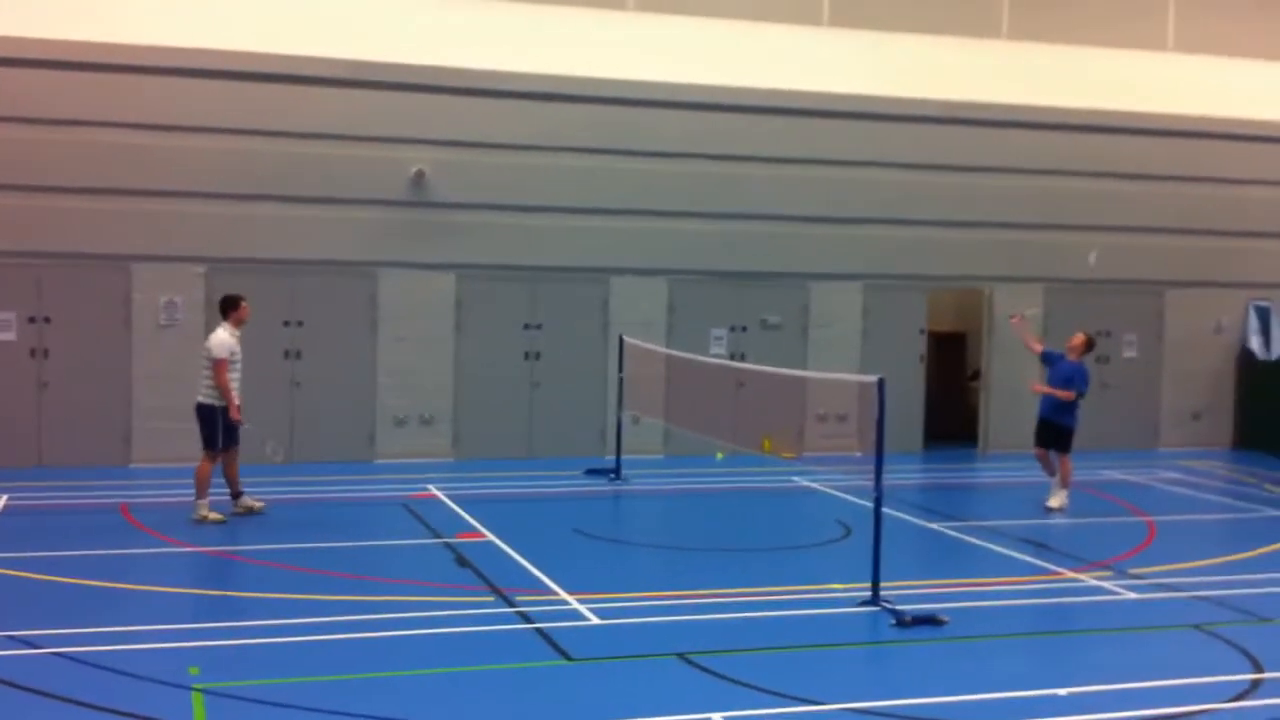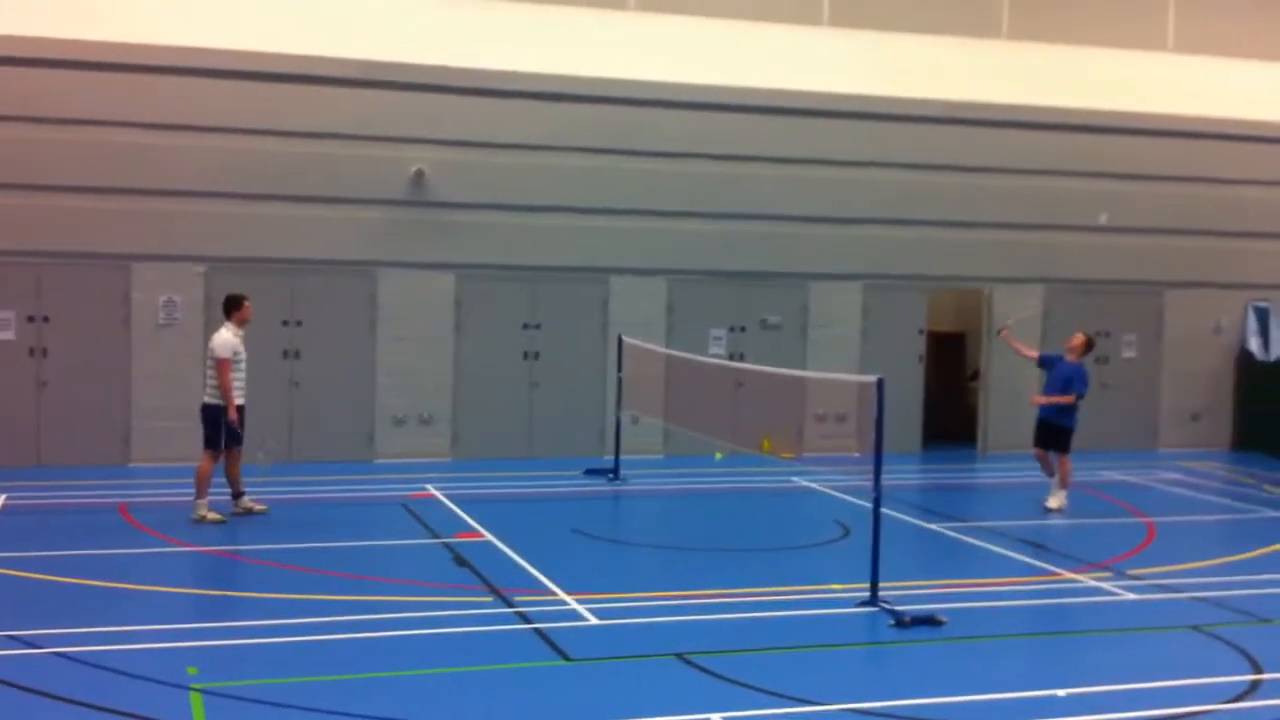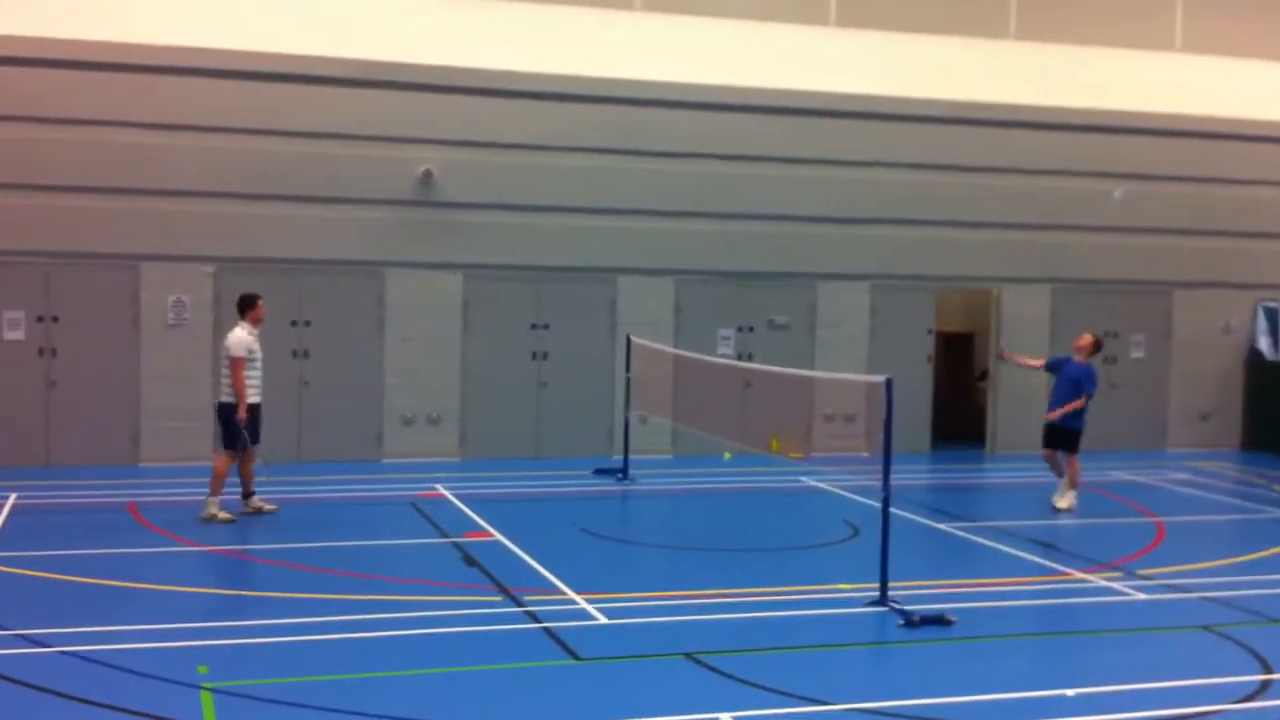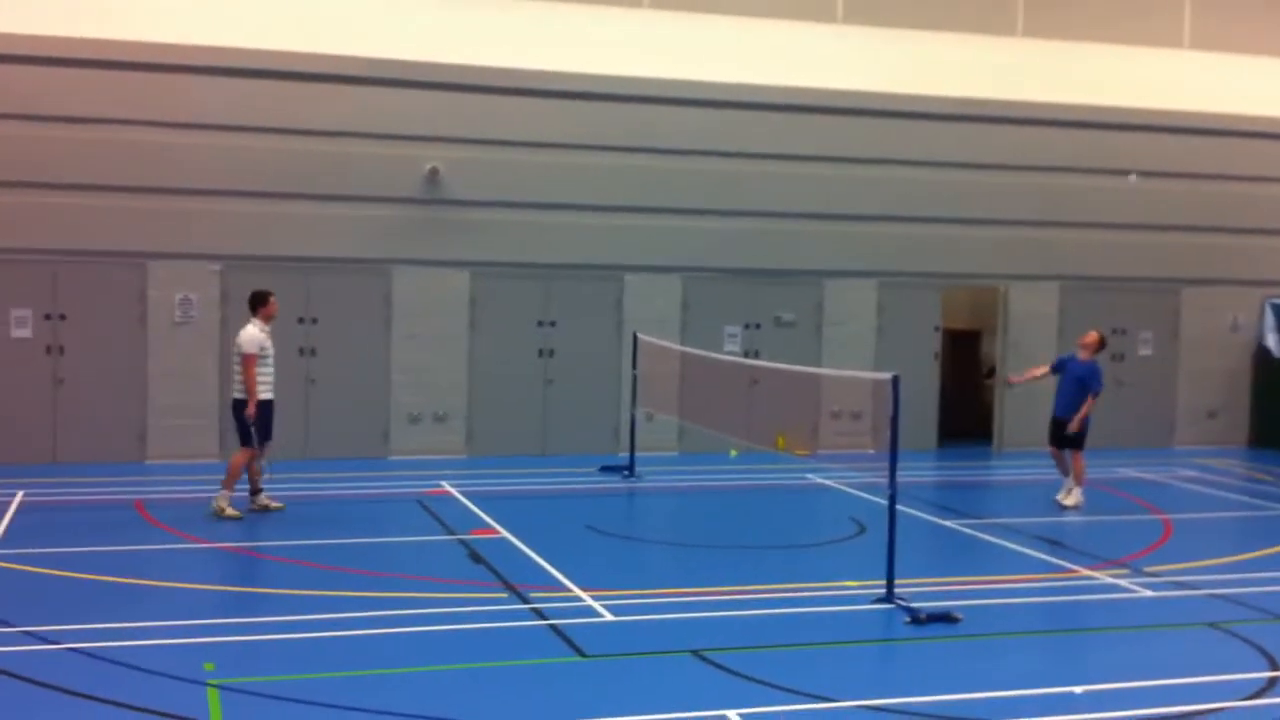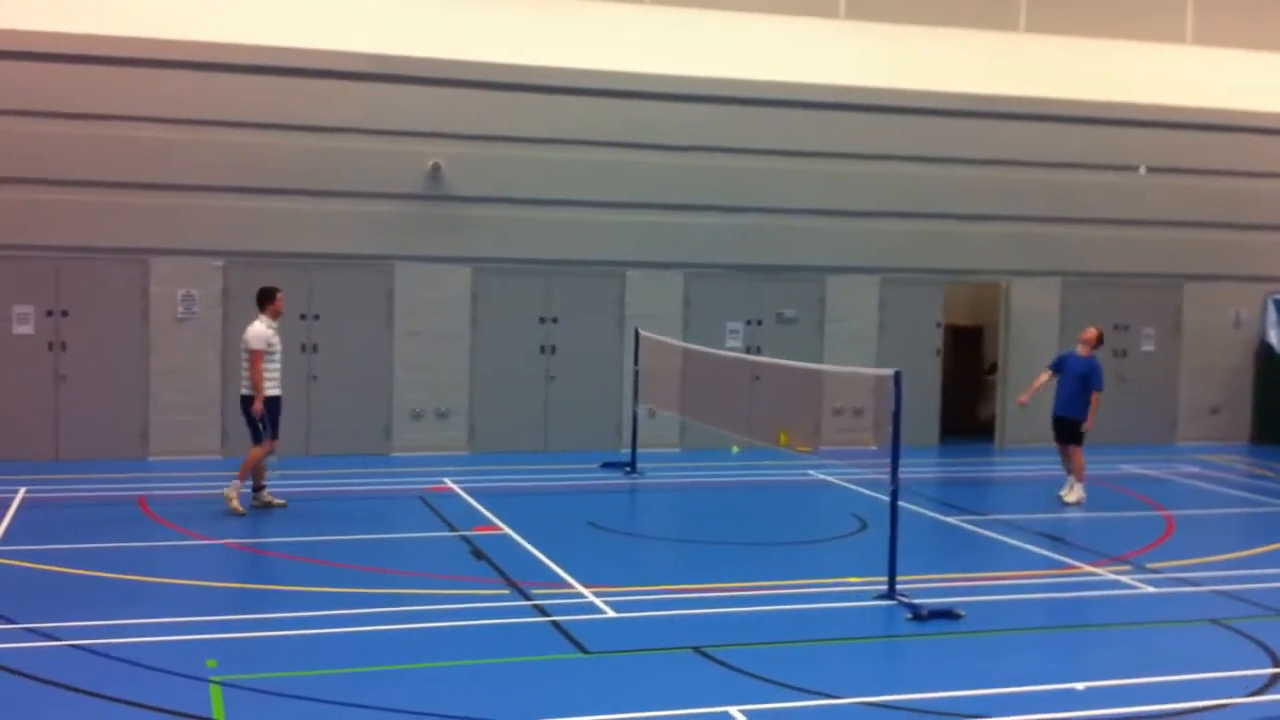
dt=0.1s
person 1, frame 1
left shoulder: (231, 337)
right shoulder: (221, 339)
right elbow: (220, 378)
left wrist: (233, 407)
right wrist: (232, 407)
left hip: (226, 407)
right hip: (215, 407)
left knee: (231, 453)
right knee: (211, 456)
left ankle: (239, 500)
right ankle: (201, 508)
person 1, frame 2
left shoulder: (234, 337)
right shoulder: (224, 339)
right elbow: (223, 378)
right wrist: (231, 408)
left hip: (231, 406)
right hip: (220, 407)
left knee: (234, 453)
right knee: (212, 455)
left ankle: (240, 500)
right ankle: (201, 508)
person 1, frame 3
left shoulder: (250, 336)
right shoulder: (239, 337)
right elbow: (236, 376)
right wrist: (241, 407)
left hip: (249, 404)
right hip: (237, 406)
left knee: (248, 453)
right knee: (230, 454)
left ankle: (250, 500)
right ankle: (212, 507)
person 1, frame 4
left shoulder: (262, 333)
right shoulder: (251, 334)
right elbow: (248, 372)
right wrist: (251, 403)
left hip: (262, 401)
right hip: (251, 402)
left knee: (258, 450)
right knee: (249, 450)
left ankle: (257, 497)
right ankle: (222, 500)
person 1, frame 5
left shoulder: (269, 330)
right shoulder: (258, 331)
right elbow: (255, 368)
right wrist: (258, 400)
left hip: (270, 396)
right hip: (260, 398)
left knee: (263, 446)
right knee: (266, 446)
left ankle: (259, 492)
right ankle: (234, 489)
person 2, frame 1
left shoulder: (1081, 371)
right shoulder: (1058, 359)
left elbow: (1073, 395)
right elbow: (1034, 346)
left wrist: (1047, 390)
right wrist: (1020, 325)
left hip: (1065, 420)
right hip: (1046, 416)
left knee: (1063, 456)
right knee: (1040, 453)
left ankle: (1062, 494)
right ankle: (1055, 480)
person 2, frame 2
left shoulder: (1080, 372)
right shoulder: (1056, 360)
left elbow: (1073, 398)
right elbow: (1028, 353)
left wrist: (1047, 400)
right wrist: (1008, 338)
left hip: (1064, 422)
right hip: (1045, 418)
left knee: (1062, 457)
right knee: (1039, 454)
left ankle: (1061, 496)
right ankle: (1054, 480)
person 2, frame 3
left shoulder: (1088, 372)
right shoulder: (1064, 362)
left elbow: (1083, 400)
right elbow: (1037, 364)
left wrist: (1060, 413)
right wrist: (1010, 358)
left hip: (1072, 422)
right hip: (1053, 420)
left knee: (1070, 457)
right knee: (1048, 454)
left ankle: (1071, 496)
right ankle: (1063, 483)
person 2, frame 4
left shoulder: (1093, 369)
right shoulder: (1068, 361)
left elbow: (1092, 399)
right elbow: (1044, 371)
left wrist: (1077, 420)
right wrist: (1020, 379)
left hip: (1076, 420)
right hip: (1058, 416)
left knee: (1075, 454)
right knee: (1055, 451)
left ankle: (1077, 493)
right ankle: (1068, 483)
person 2, frame 5
left shoulder: (1093, 365)
right shoulder: (1065, 358)
left elbow: (1096, 394)
right elbow: (1048, 375)
left wrist: (1090, 419)
right wrist: (1028, 394)
left hip: (1077, 416)
right hip: (1060, 412)
left knee: (1074, 450)
right knee: (1062, 448)
left ankle: (1079, 490)
right ankle: (1070, 482)
